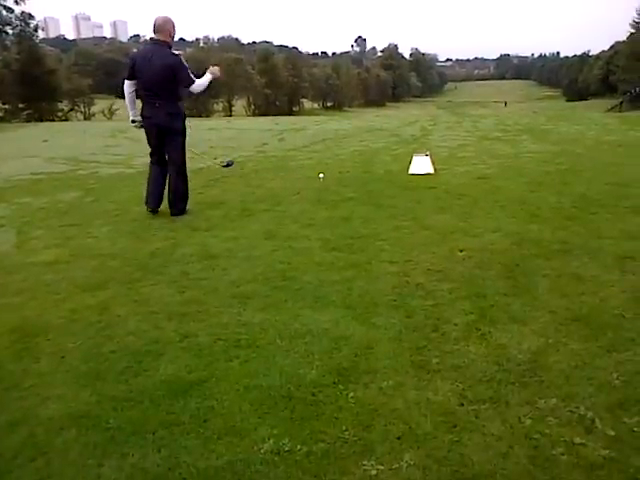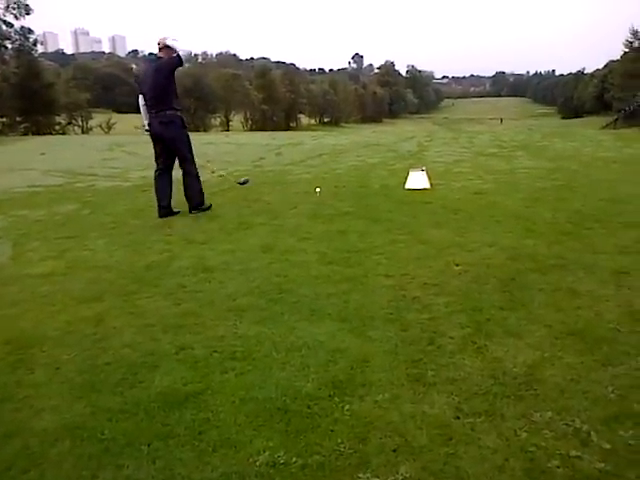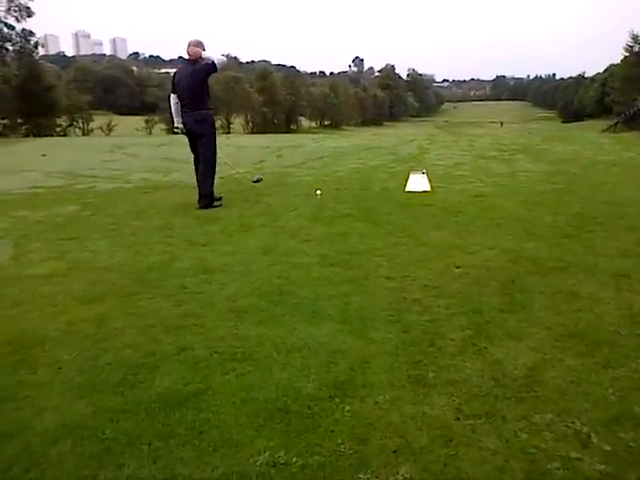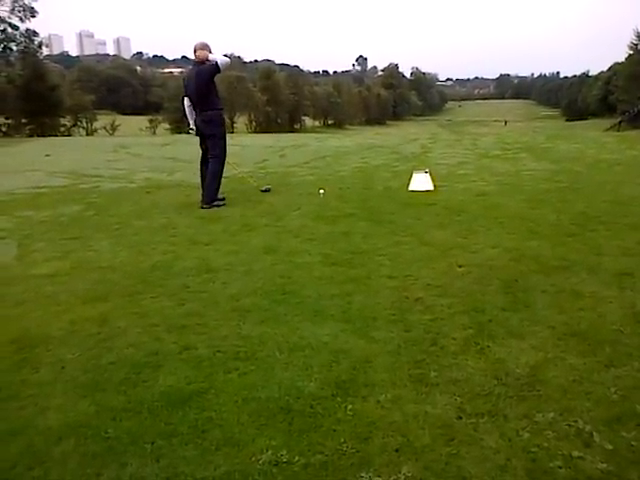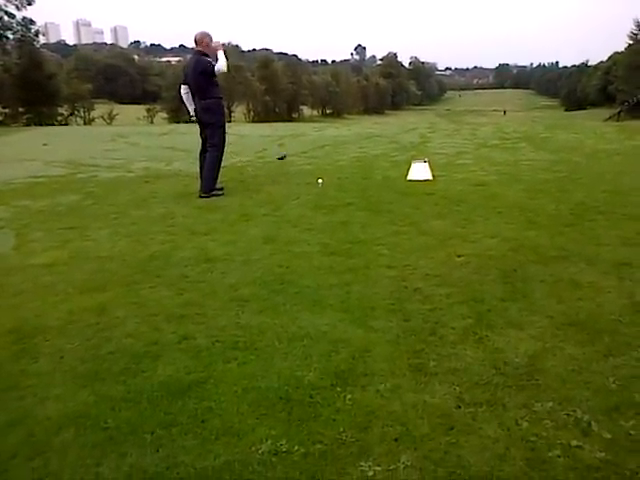
dt=1s
person 1, frame 1
left shoulder: (137, 56)
right shoulder: (173, 59)
left elbow: (128, 87)
right elbow: (195, 87)
left wrist: (134, 114)
right wrist: (210, 75)
left hip: (149, 115)
right hip: (171, 115)
left knee: (157, 159)
right knee: (176, 161)
left ankle: (152, 202)
right ankle: (177, 207)
person 1, frame 2
left shoulder: (145, 72)
right shoulder: (164, 67)
left elbow: (142, 101)
left wrist: (149, 124)
right wrist: (169, 43)
left hip: (155, 124)
right hip: (170, 122)
left knee: (162, 166)
right knee: (187, 163)
left ankle: (164, 208)
right ankle: (196, 203)
person 1, frame 3
left shoulder: (178, 73)
right shoulder: (199, 70)
left elbow: (174, 99)
right elbow: (221, 60)
left wrist: (178, 122)
right wrist: (203, 55)
left hip: (187, 120)
right hip: (202, 118)
left knee: (199, 158)
right knee: (207, 159)
left ankle: (206, 195)
right ankle: (206, 200)
person 1, frame 4
left shoulder: (189, 75)
right shoulder: (204, 70)
left elbow: (187, 102)
right elbow: (226, 61)
left wrist: (193, 124)
right wrist: (208, 57)
left hip: (201, 119)
right hip: (213, 118)
left knee: (207, 157)
right knee: (216, 157)
left ankle: (208, 194)
right ankle: (208, 199)
person 1, frame 5
left shoulder: (190, 63)
right shoulder: (202, 61)
left elbow: (184, 90)
right elbow: (222, 68)
left wrist: (192, 110)
right wrist: (220, 51)
left hip: (201, 108)
right hip: (212, 107)
left knee: (206, 146)
right knee: (215, 147)
left ankle: (207, 184)
right ankle: (207, 188)
